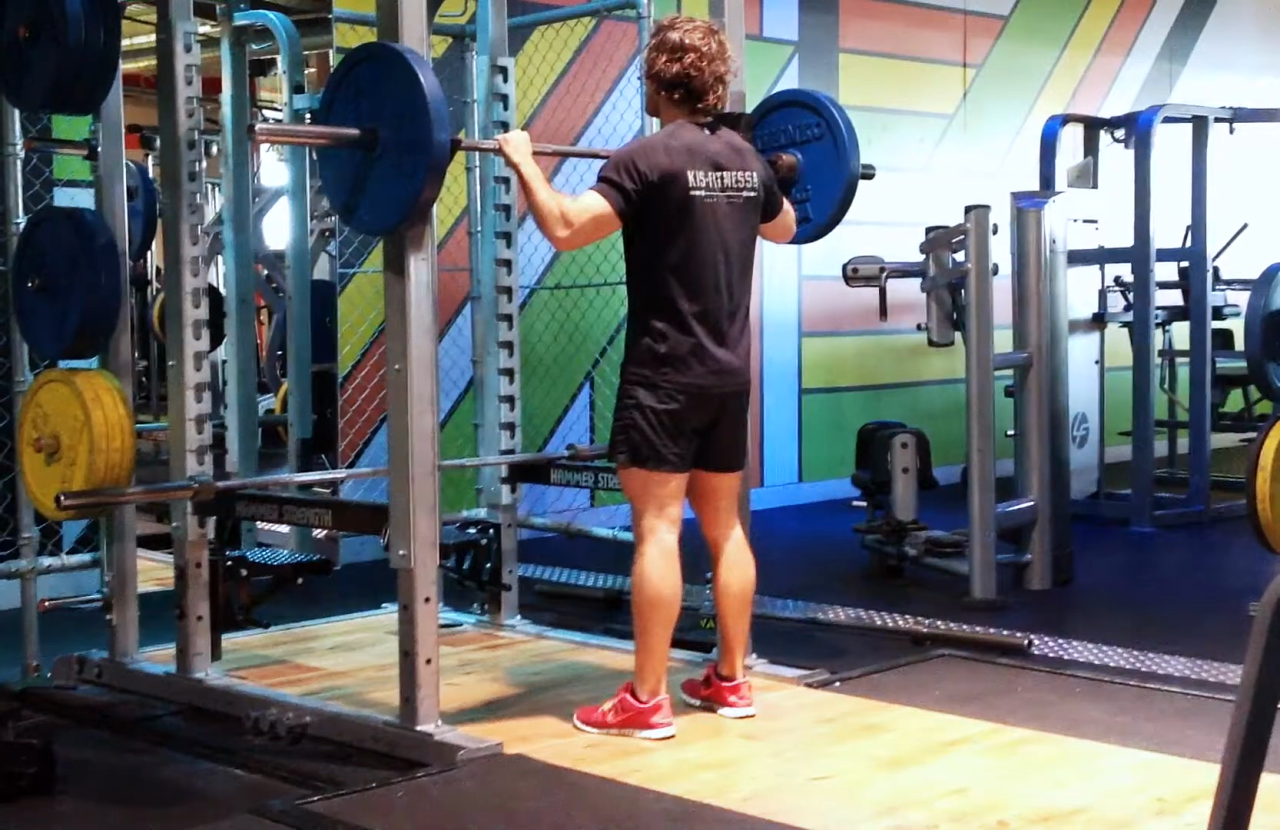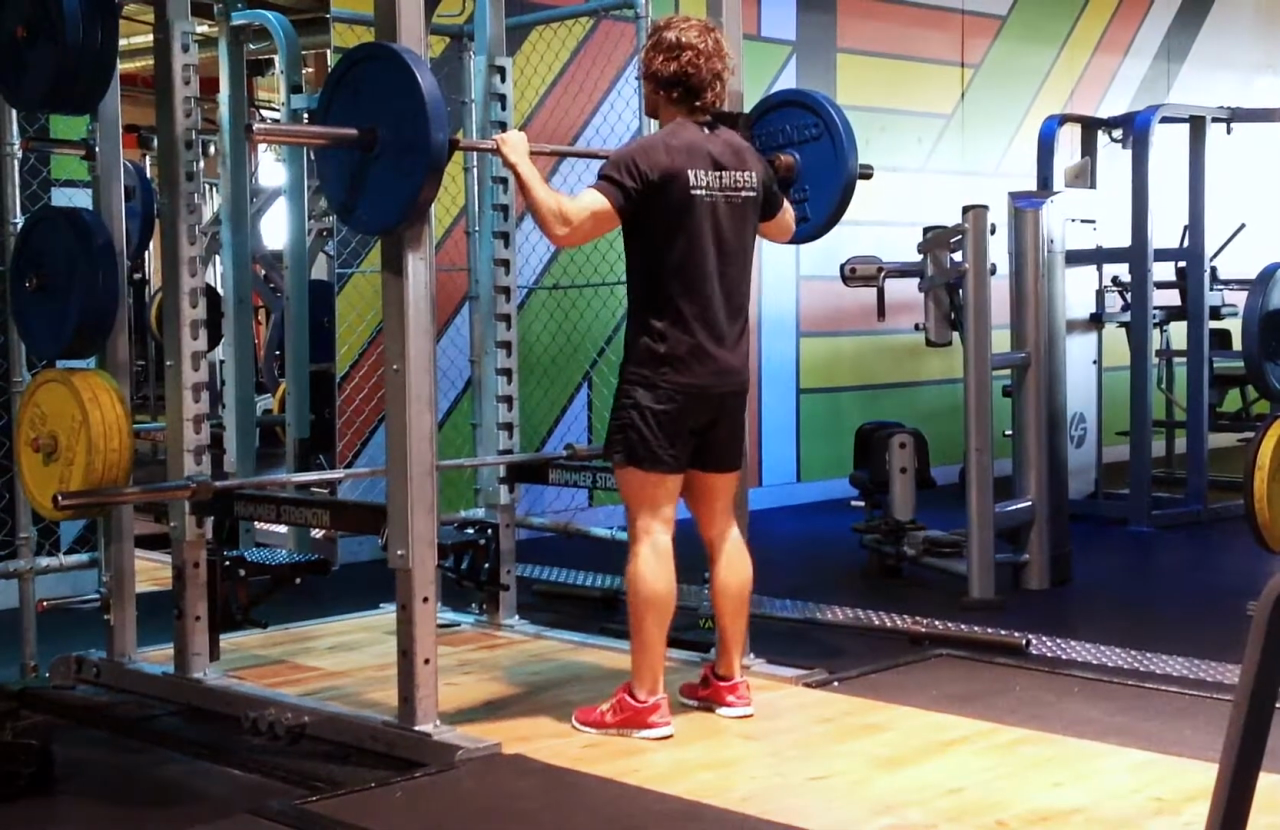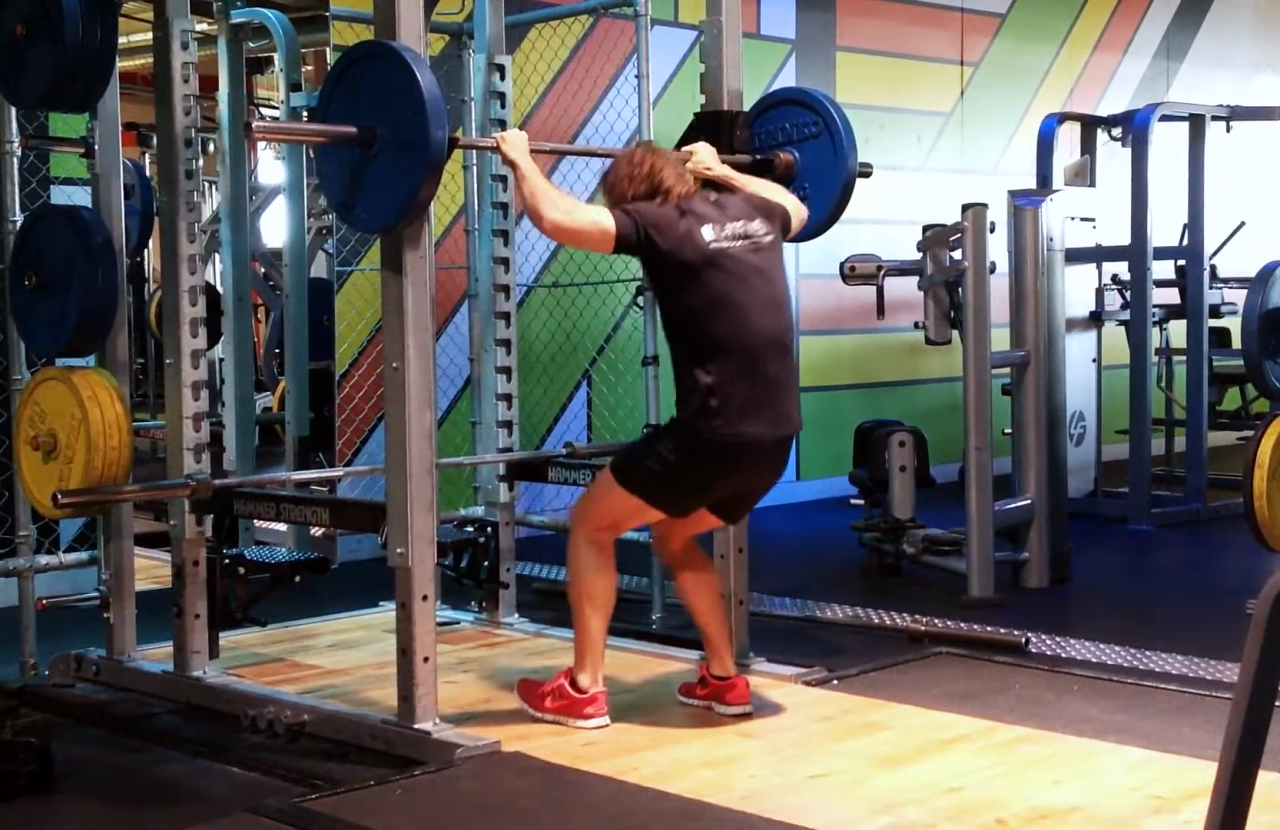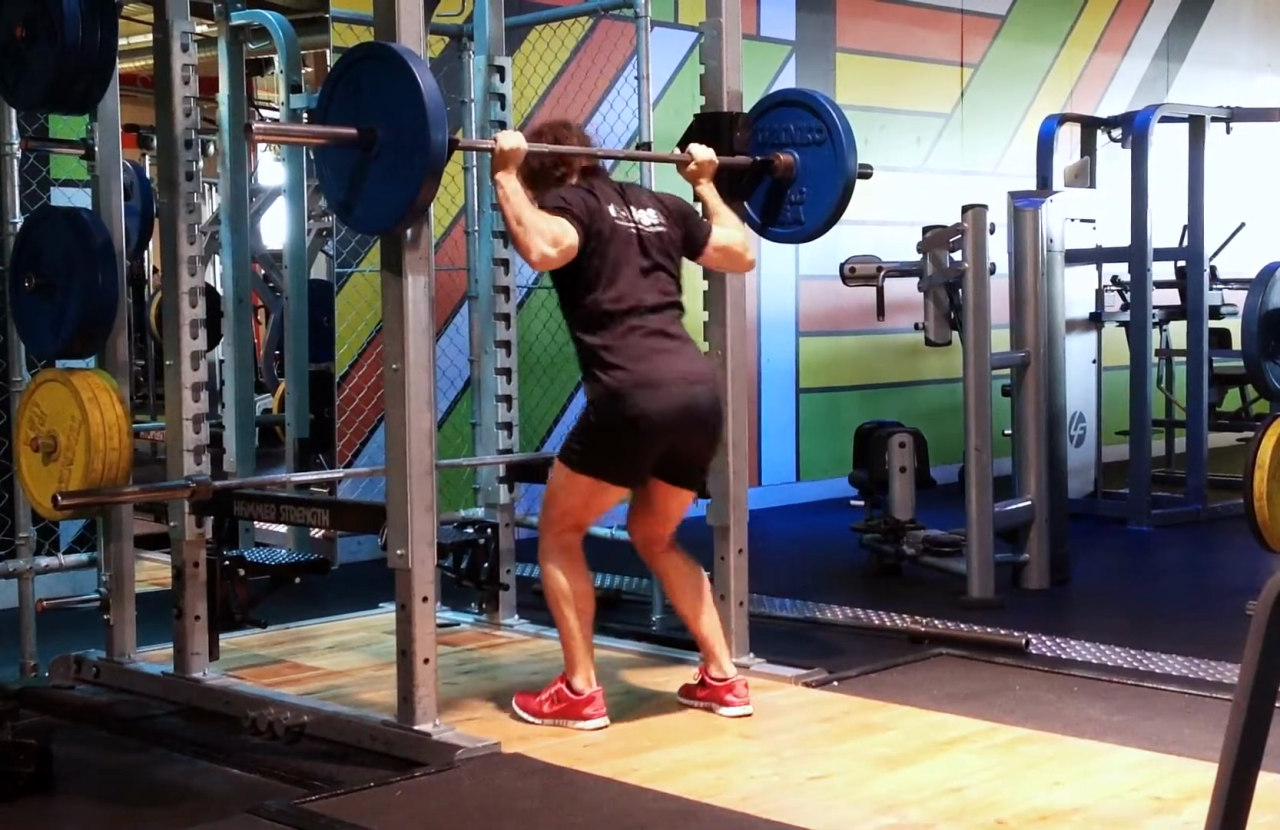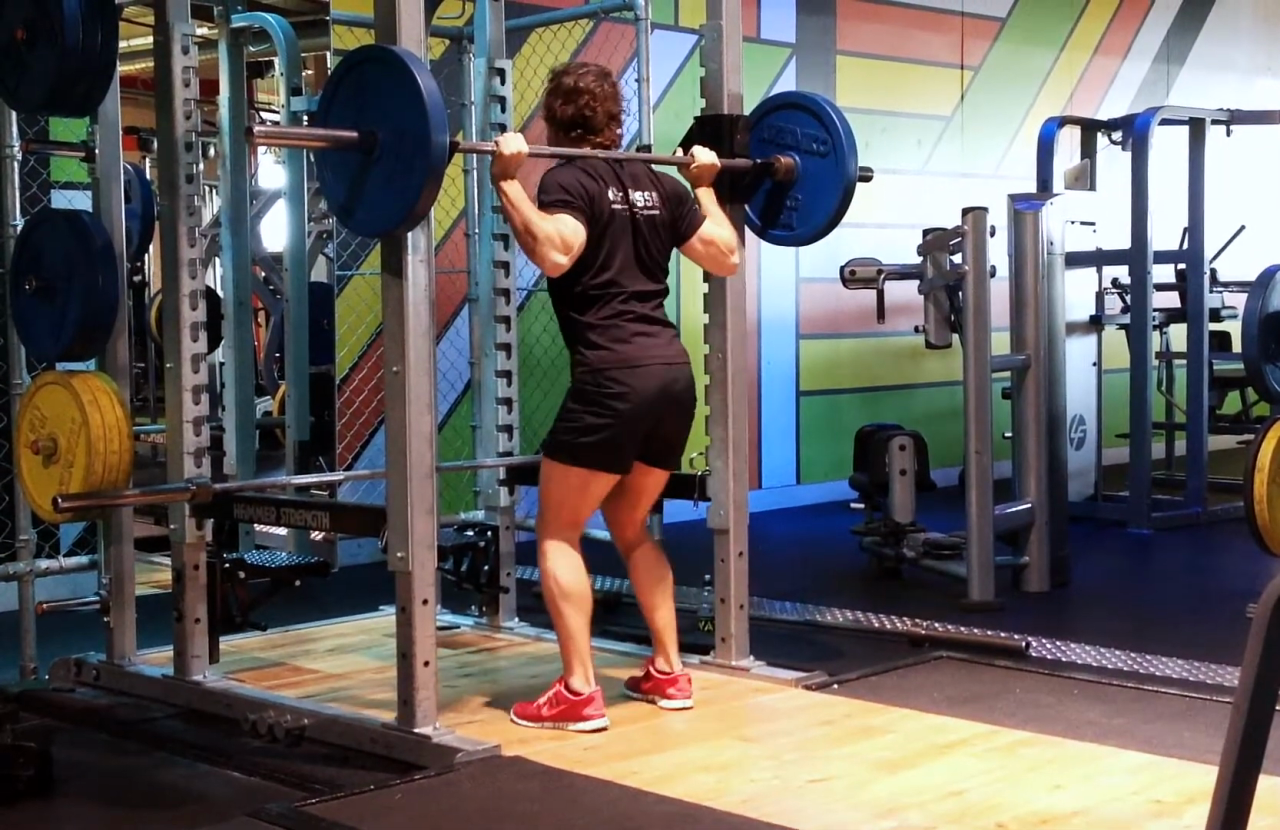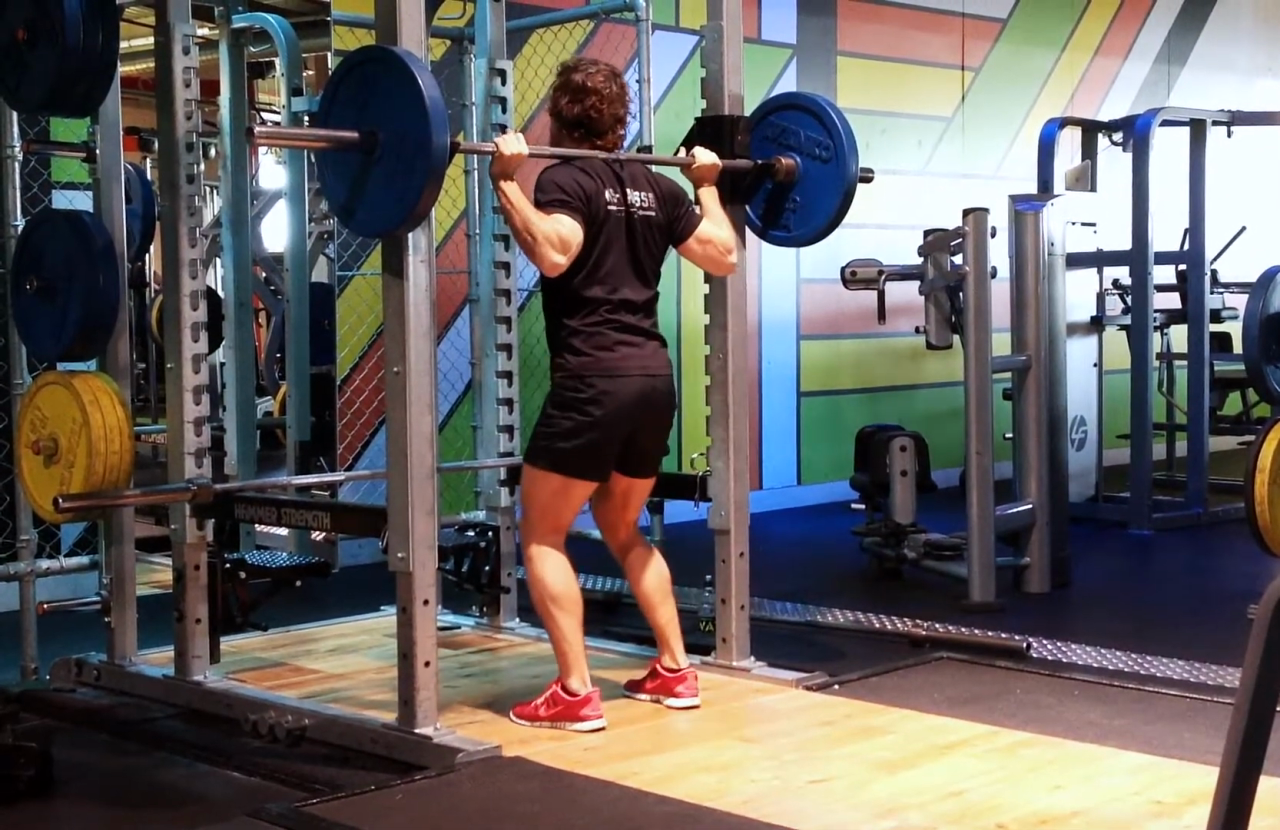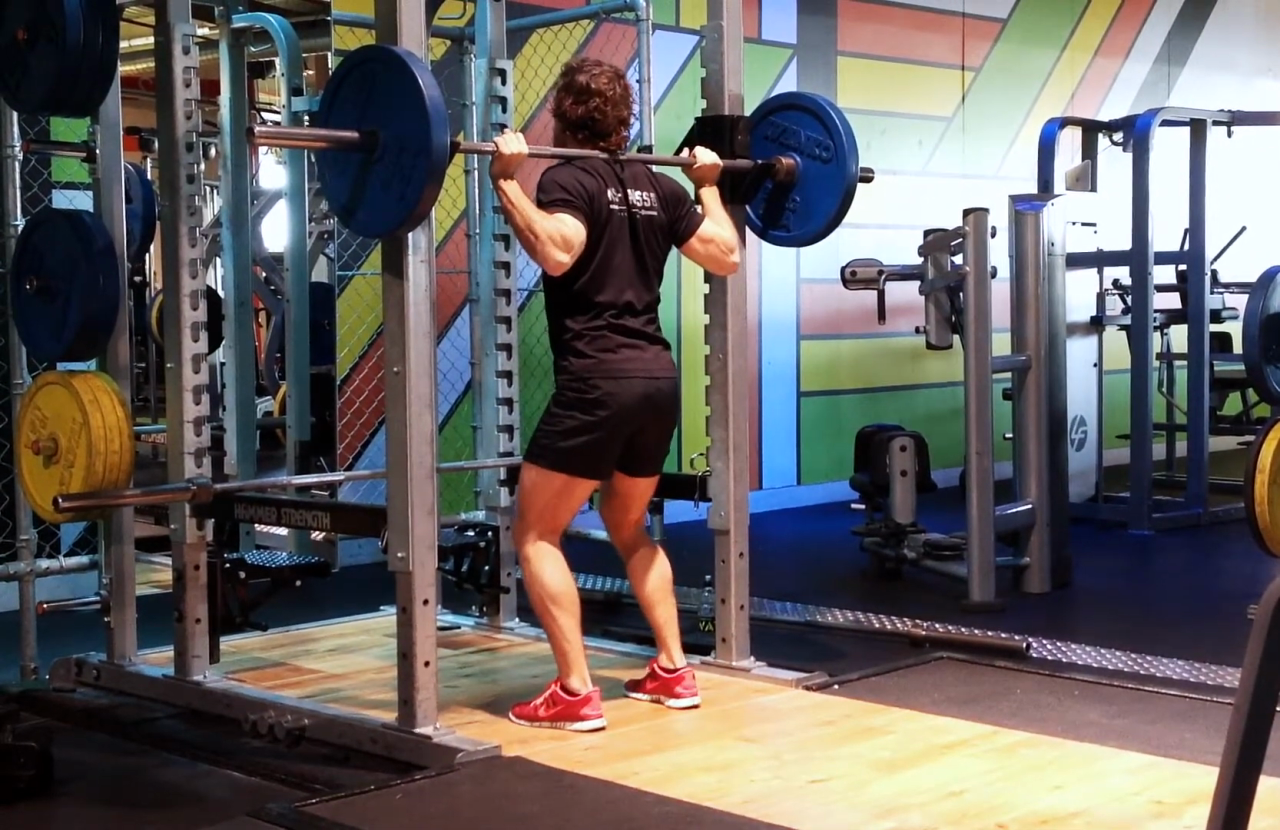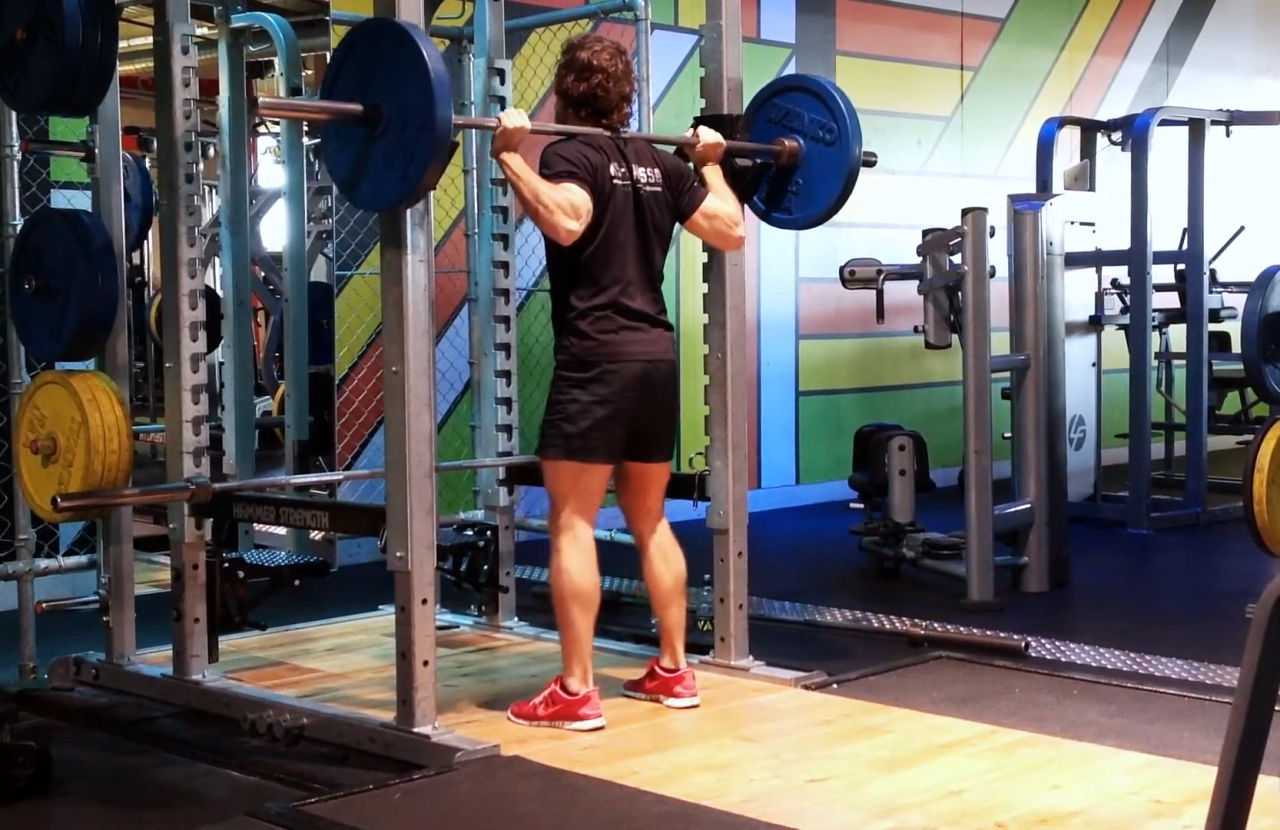
dt=0.5s
person 1, frame 1
left shoulder: (649, 156)
right shoulder: (746, 158)
left elbow: (565, 228)
right elbow: (785, 227)
left wrist: (523, 161)
left hip: (666, 375)
right hip: (729, 373)
left knee: (657, 528)
right knee: (723, 526)
left ankle: (646, 699)
right ankle: (731, 679)
person 1, frame 2
left shoulder: (649, 156)
right shoulder: (746, 156)
left elbow: (564, 225)
right elbow: (785, 227)
left wrist: (520, 162)
left hip: (664, 375)
right hip: (728, 373)
left knee: (649, 532)
right knee: (720, 528)
left ankle: (643, 699)
right ankle: (728, 680)
person 1, frame 3
left shoulder: (662, 224)
right shoulder: (754, 212)
left elbow: (558, 219)
right elbow: (796, 209)
left wrist: (521, 160)
right wrist: (720, 167)
left hip: (716, 432)
right hip: (775, 436)
left knee: (590, 527)
right knee: (673, 537)
left ankle: (584, 688)
right ankle: (725, 677)
person 1, frame 4
left shoulder: (566, 201)
right shoulder: (659, 206)
left elbow: (542, 249)
right elbow: (741, 255)
left wrist: (506, 177)
right wrist: (706, 185)
left hip: (633, 397)
right hip: (699, 392)
left knee: (560, 535)
right knee: (657, 539)
left ankle: (580, 691)
right ankle: (724, 678)
person 1, frame 5
left shoulder: (567, 181)
right shoulder: (660, 185)
left elbow: (555, 253)
right elbow: (726, 257)
left wrist: (508, 180)
right wrist: (704, 185)
left hip: (613, 380)
right hip: (673, 373)
left knee: (558, 532)
right knee: (630, 528)
left ankle: (578, 691)
right ankle: (668, 672)
person 1, frame 6
left shoulder: (564, 179)
right shoulder: (656, 187)
left elbow: (554, 253)
right elbow: (724, 256)
left wrist: (506, 180)
right wrist: (707, 185)
left hip: (593, 382)
right hip: (653, 378)
left knee: (541, 536)
right knee: (622, 530)
left ankle: (575, 692)
right ankle: (675, 668)
person 1, frame 7
left shoulder: (565, 180)
right shoulder: (659, 188)
left elbow: (557, 253)
right elbow: (726, 255)
left wrist: (507, 179)
right wrist: (708, 186)
left hip: (598, 384)
right hip: (658, 378)
left knee: (535, 534)
right knee: (627, 528)
left ankle: (575, 691)
right ankle: (673, 670)
person 1, frame 8
left shoulder: (568, 154)
right shoulder: (661, 164)
left elbow: (566, 220)
right elbow: (731, 230)
left wrist: (509, 154)
right wrist: (710, 163)
left hip: (598, 360)
right hip: (657, 357)
left knee: (572, 524)
right knee: (649, 520)
left ankle: (576, 691)
right ankle: (674, 672)
